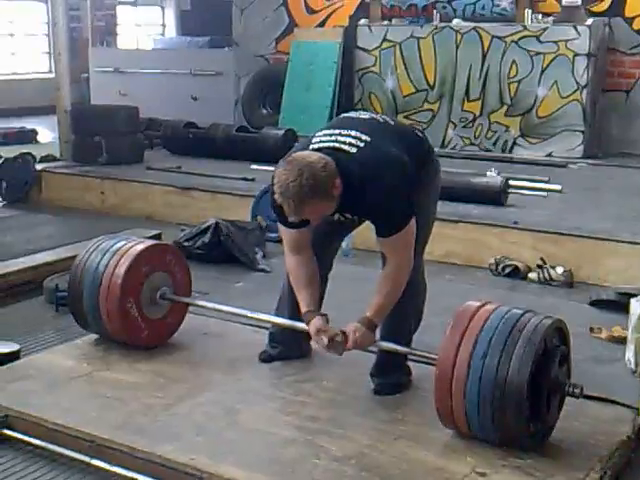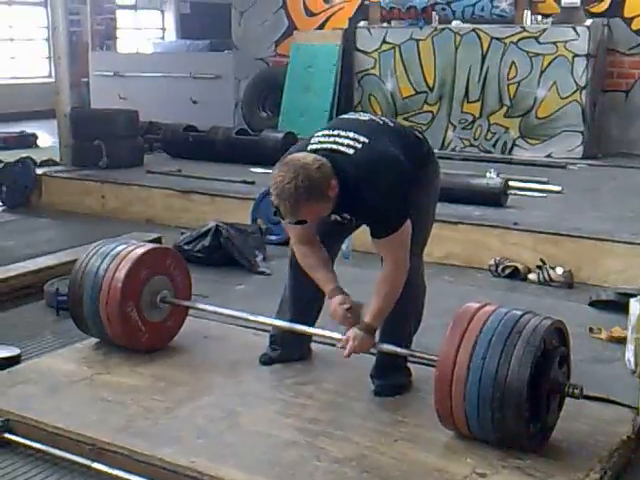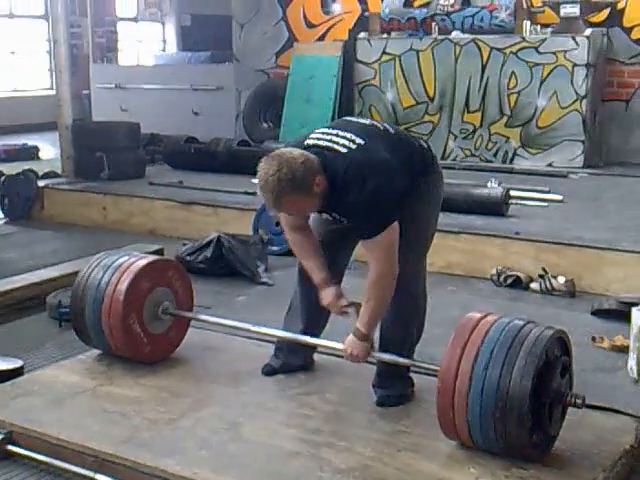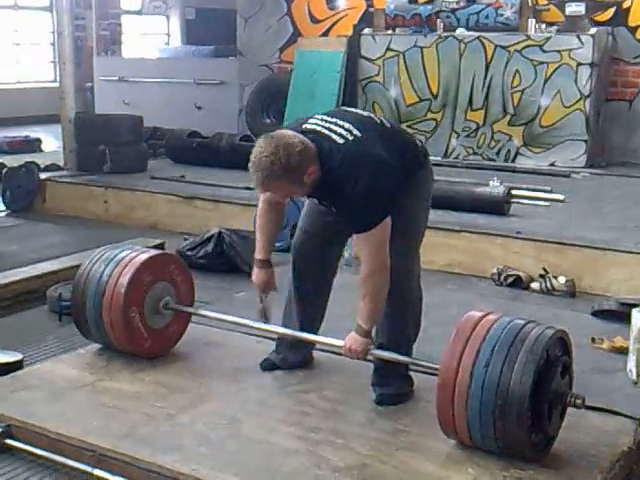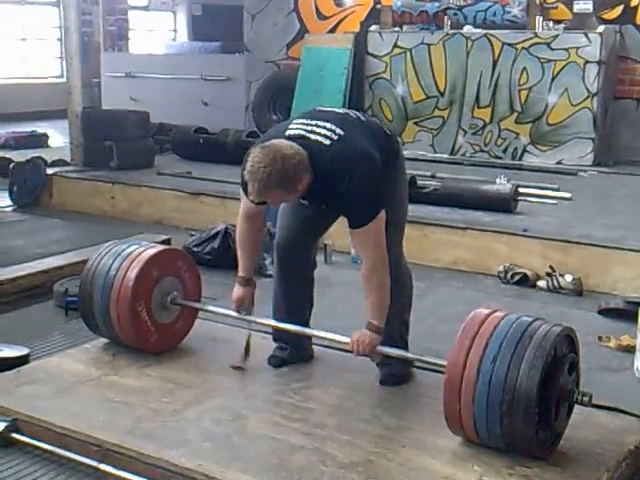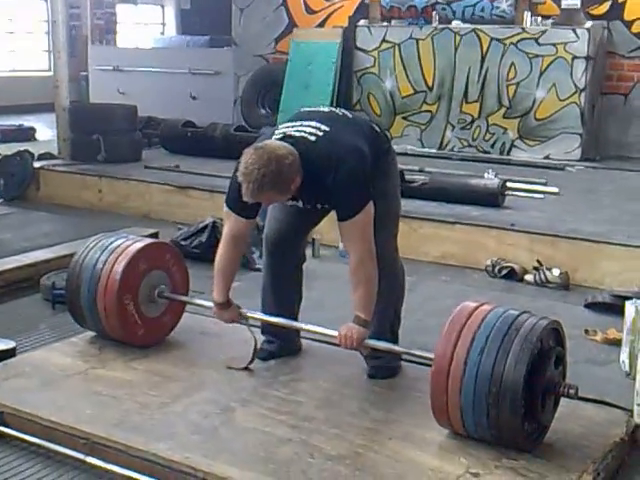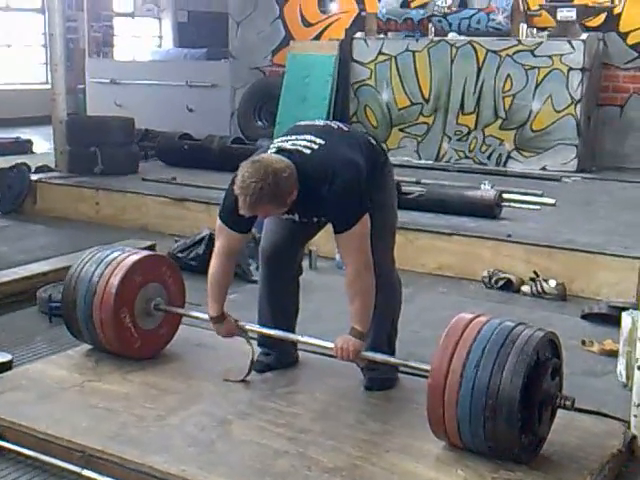
dt=0.4s
person 1, frame 1
left shoulder: (382, 187)
right shoulder: (290, 186)
left elbow: (399, 262)
right elbow: (297, 253)
left wrist: (369, 322)
right wrist: (311, 314)
left hip: (415, 167)
left knee: (409, 266)
right knee: (312, 247)
left ankle: (393, 364)
right ankle: (289, 340)
person 1, frame 2
left shoulder: (379, 187)
right shoulder: (290, 186)
left elbow: (395, 264)
right elbow: (304, 244)
left wrist: (368, 327)
right wrist: (334, 293)
left hip: (413, 170)
left knee: (407, 269)
right knee: (303, 257)
left ankle: (392, 365)
right ankle: (289, 342)
person 1, frame 3
left shoulder: (366, 188)
right shoulder: (287, 179)
left elbow: (383, 270)
right elbow: (297, 231)
left wrist: (362, 333)
right wrist: (325, 283)
left hip: (415, 180)
left knee: (404, 274)
right knee: (312, 262)
left ankle: (394, 374)
right ankle: (294, 351)
person 1, frame 4
left shoulder: (359, 180)
right shoulder: (281, 158)
left elbow: (375, 265)
right elbow: (270, 201)
left wrist: (363, 331)
right wrist: (262, 261)
left hip: (406, 176)
left knee: (397, 271)
right knee: (307, 253)
left ankle: (393, 373)
right ankle: (293, 348)
person 1, frame 5
left shoulder: (353, 179)
right shoulder: (262, 165)
left elbow: (372, 260)
right elbow: (250, 217)
left wrist: (374, 328)
right wrist: (244, 280)
left hip: (382, 166)
right hip: (315, 166)
left knee: (388, 258)
right knee: (288, 246)
left ankle: (393, 354)
right ankle: (292, 342)
person 1, frame 6
left shoulder: (343, 174)
right shoulder: (251, 171)
left elbow: (360, 254)
right elbow: (233, 237)
left wrist: (360, 321)
right wrist: (221, 300)
left hip: (373, 161)
right hip: (306, 161)
left knee: (381, 253)
right knee: (277, 241)
left ankle: (382, 347)
right ankle: (280, 336)
person 1, frame 7
left shoulder: (340, 187)
right shoulder: (246, 186)
left elbow: (358, 266)
right elbow: (224, 252)
left wrist: (357, 333)
right wrist: (216, 315)
left hip: (370, 174)
right hip: (303, 172)
left knee: (378, 264)
right knee: (273, 254)
left ankle: (379, 359)
right ankle: (277, 348)
